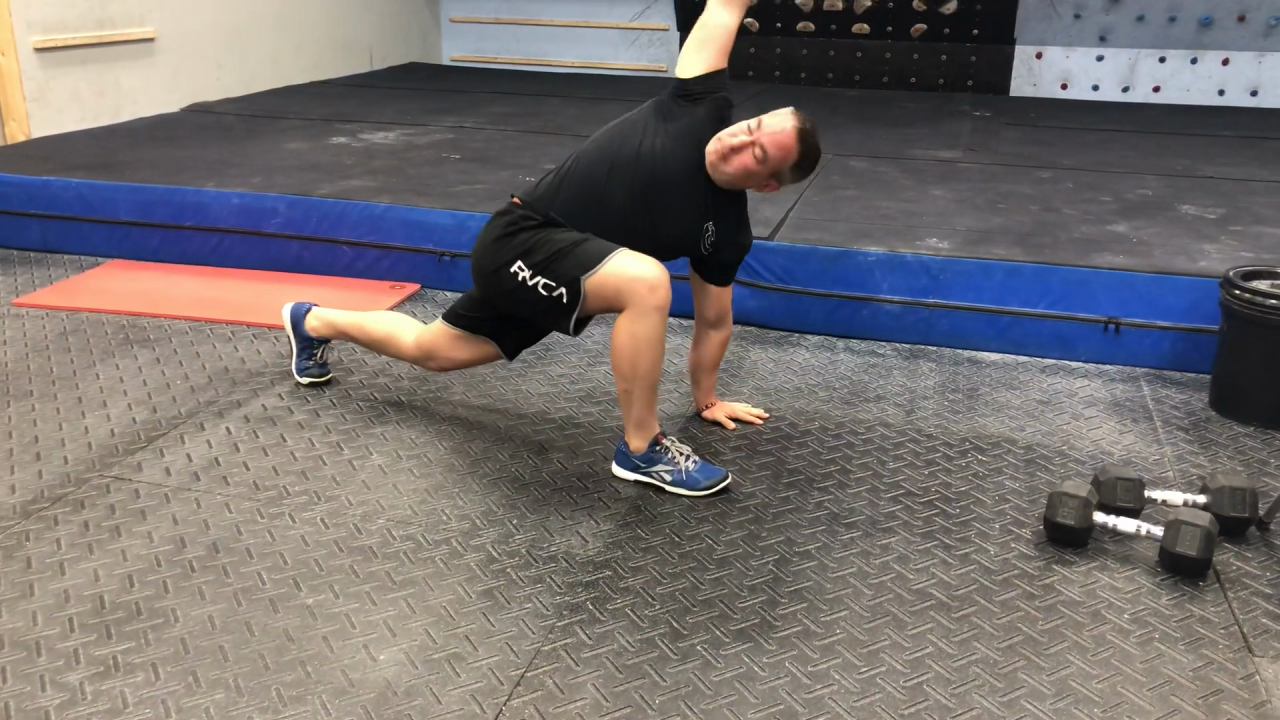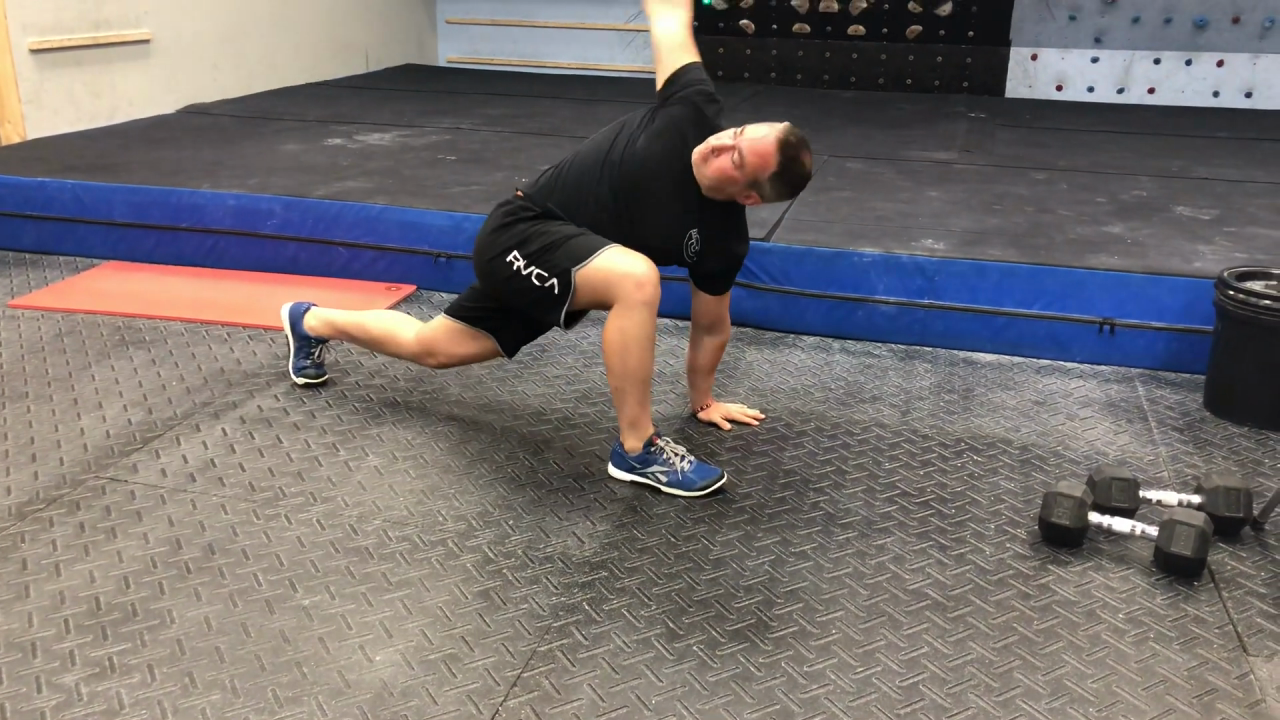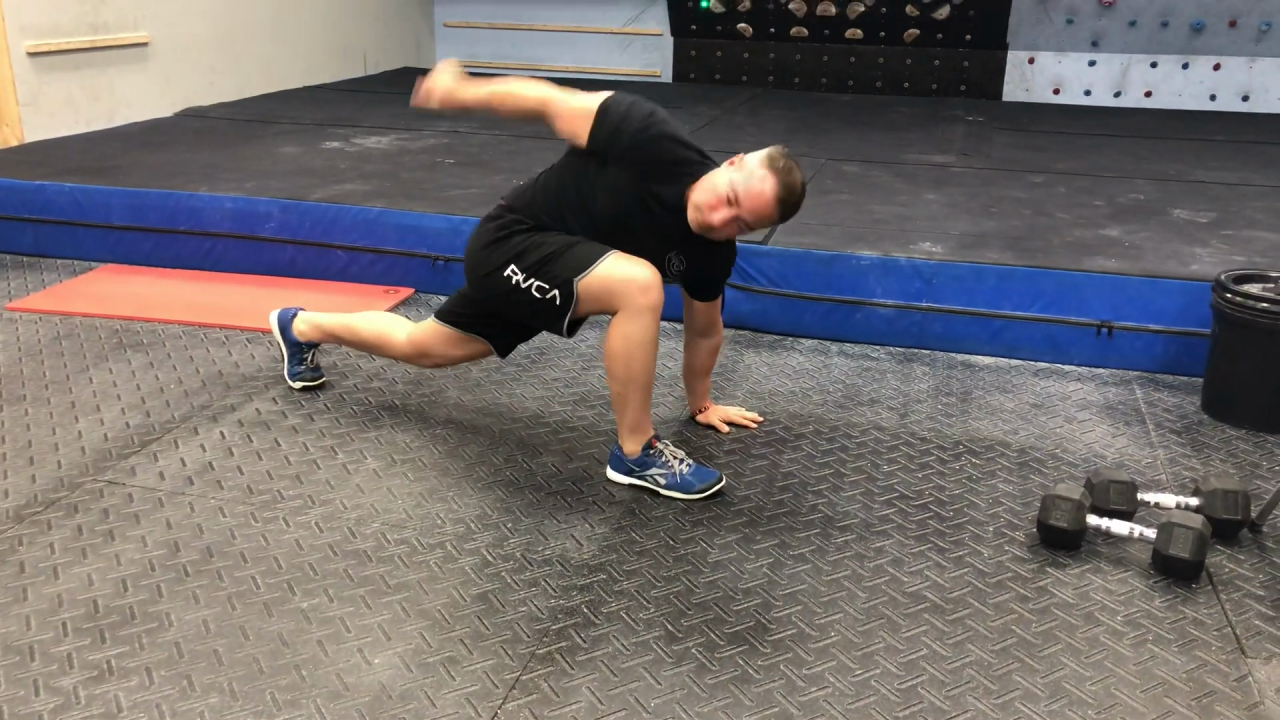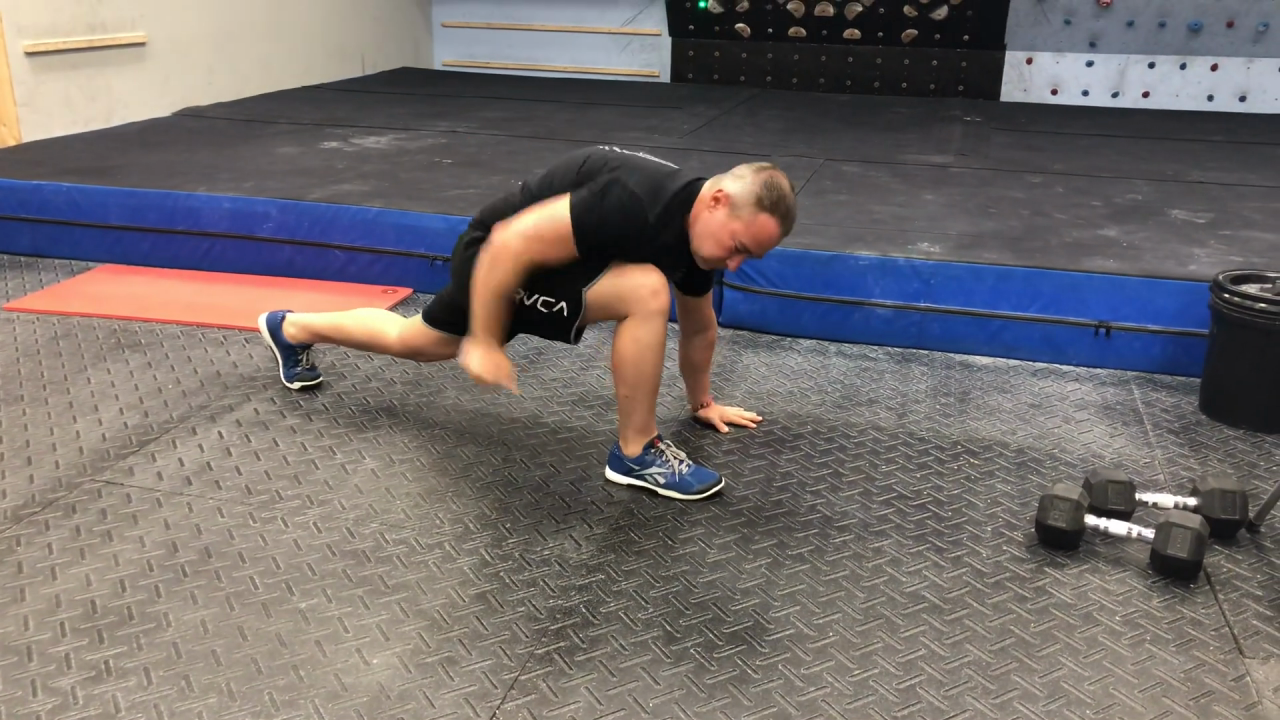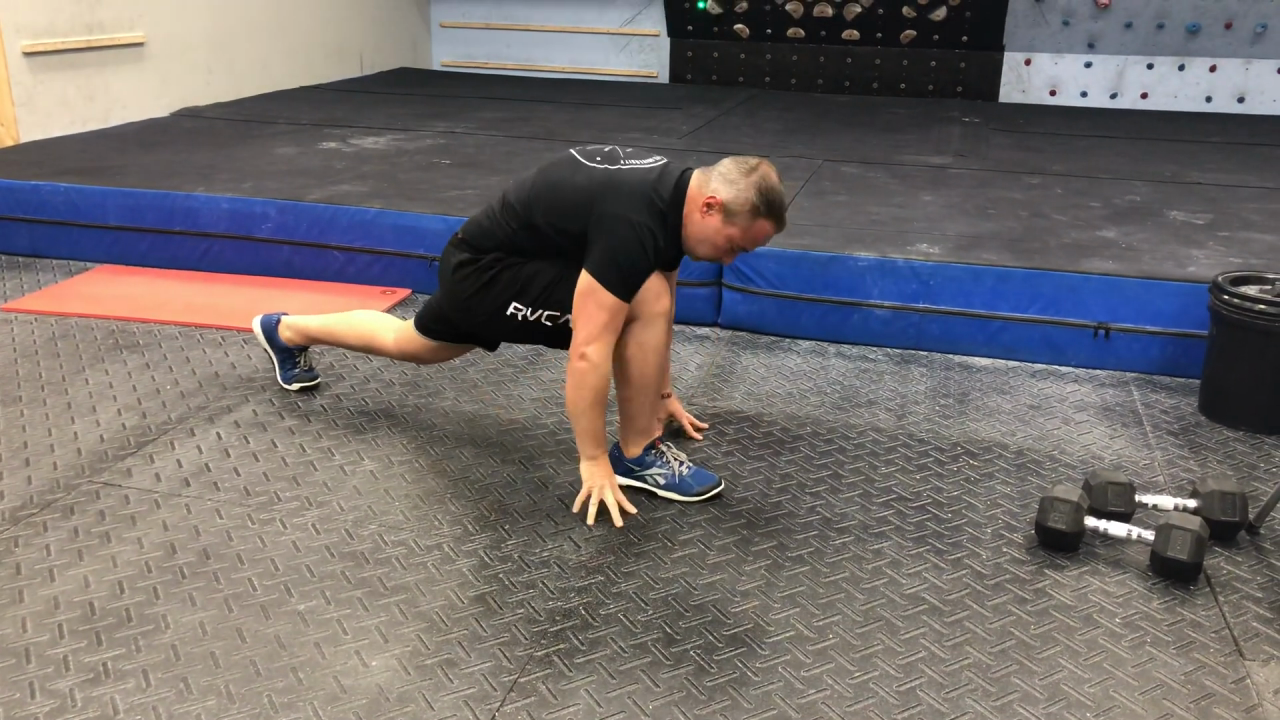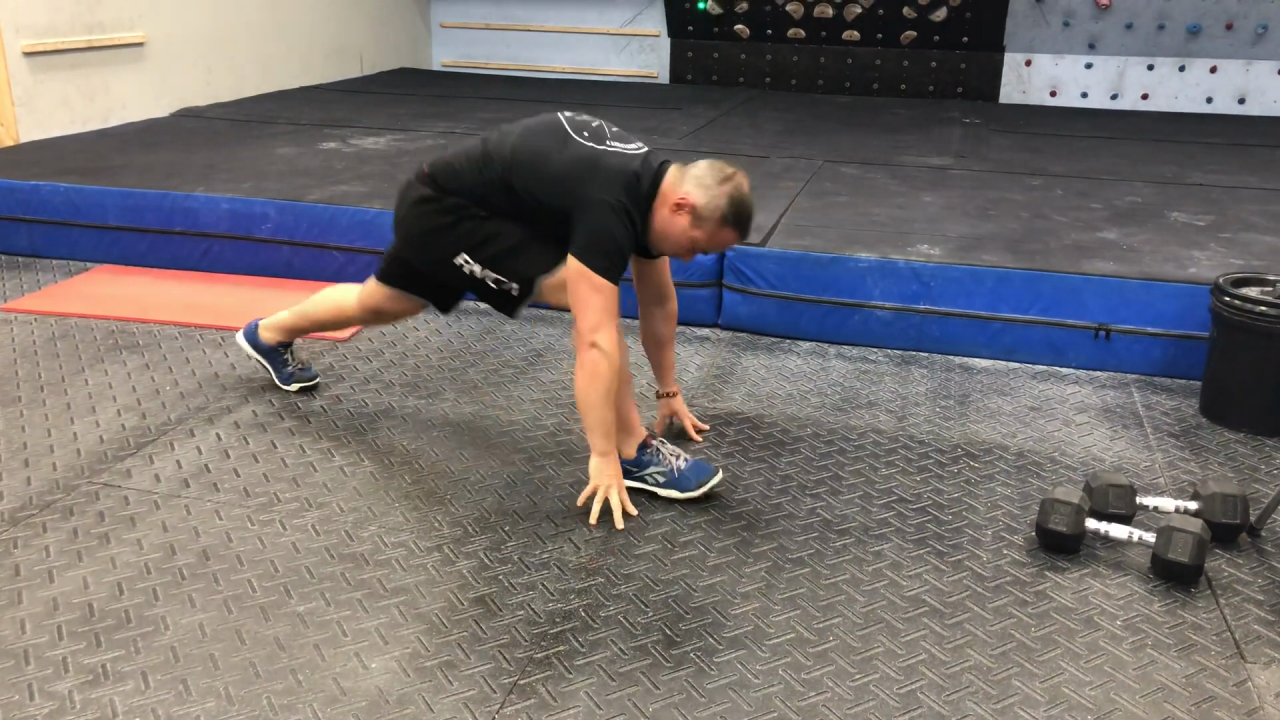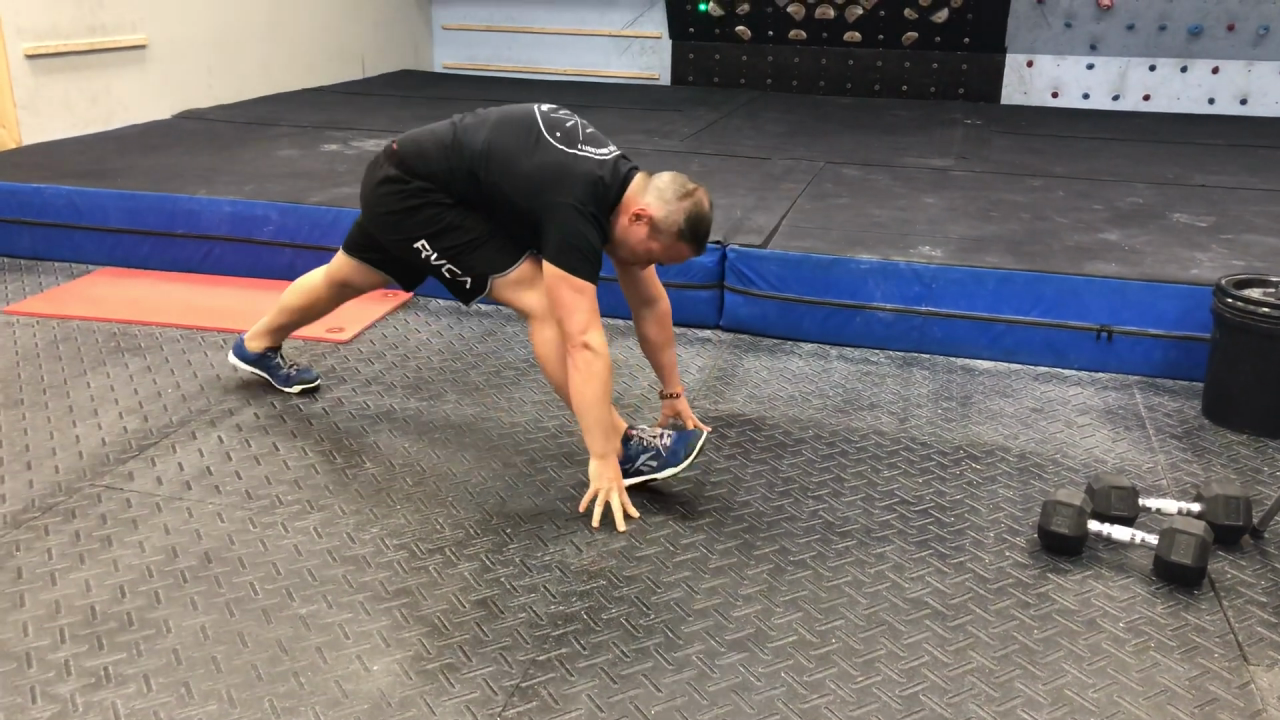
dt=0.3s
person 1, frame 1
left shoulder: (727, 229)
right shoulder: (699, 108)
left elbow: (713, 320)
left wrist: (706, 398)
left hip: (544, 269)
right hip: (518, 239)
left knee: (429, 350)
right knee: (647, 283)
left ankle: (312, 322)
right ankle: (641, 449)
person 1, frame 2
left shoulder: (725, 239)
right shoulder: (694, 112)
left elbow: (710, 325)
left wrist: (703, 399)
left hip: (552, 269)
right hip: (518, 232)
left knee: (428, 348)
right knee: (636, 278)
left ankle: (310, 322)
right ankle: (637, 450)
person 1, frame 3
left shoulder: (713, 255)
right shoulder: (656, 147)
left elbow: (704, 330)
right elbow: (549, 100)
left wrist: (701, 402)
right wrist: (464, 92)
left hip: (553, 267)
right hip: (507, 244)
left knee: (420, 348)
right knee: (638, 285)
left ankle: (302, 328)
right ankle: (635, 454)
person 1, frame 4
left shoulder: (694, 229)
right shoulder: (637, 201)
left elbow: (698, 325)
right elbow: (511, 242)
left wrist: (703, 399)
right wrist: (484, 340)
left hip: (514, 268)
right hip: (495, 262)
left knee: (413, 341)
right knee: (646, 293)
left ankle: (291, 328)
right ankle: (635, 453)
person 1, frame 5
left shoulder: (673, 196)
right shoulder: (636, 220)
right elbow: (588, 349)
left wrist: (662, 393)
right wrist: (593, 460)
left hip: (484, 262)
right hip: (482, 274)
left knee: (412, 343)
right knee: (648, 299)
left ankle: (286, 331)
right ankle: (636, 454)
person 1, frame 6
left shoulder: (652, 185)
right shoulder: (611, 203)
left elbow: (657, 300)
right elbow: (596, 339)
left wrist: (669, 392)
right wrist: (602, 458)
left hip: (437, 203)
right hip: (444, 208)
left knee: (379, 304)
right knee: (584, 297)
left ankle: (268, 335)
right ankle: (634, 451)
person 1, frame 7
left shoulder: (627, 190)
right shoulder: (576, 206)
left elbow: (649, 302)
right elbow: (584, 342)
left wrist: (673, 393)
right wrist: (603, 461)
left hip: (403, 182)
right hip: (410, 189)
left knee: (344, 279)
right knee: (538, 298)
left ankle: (257, 345)
right ankle: (621, 446)
